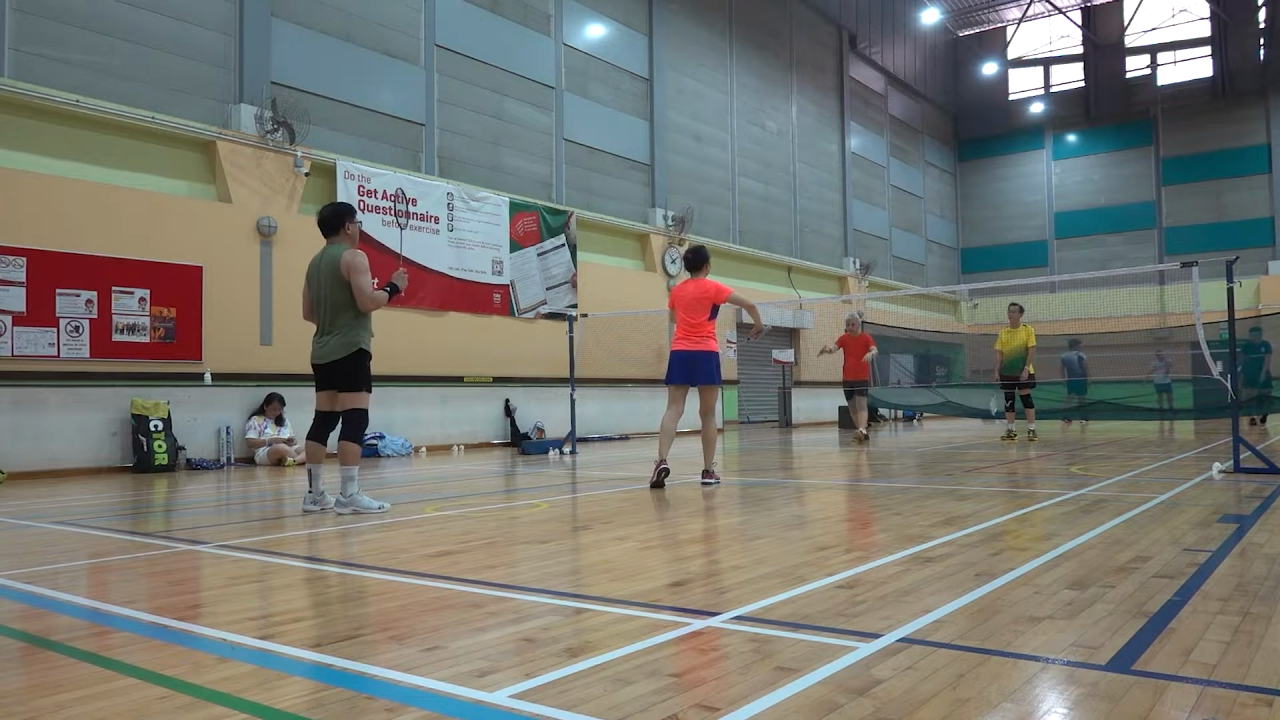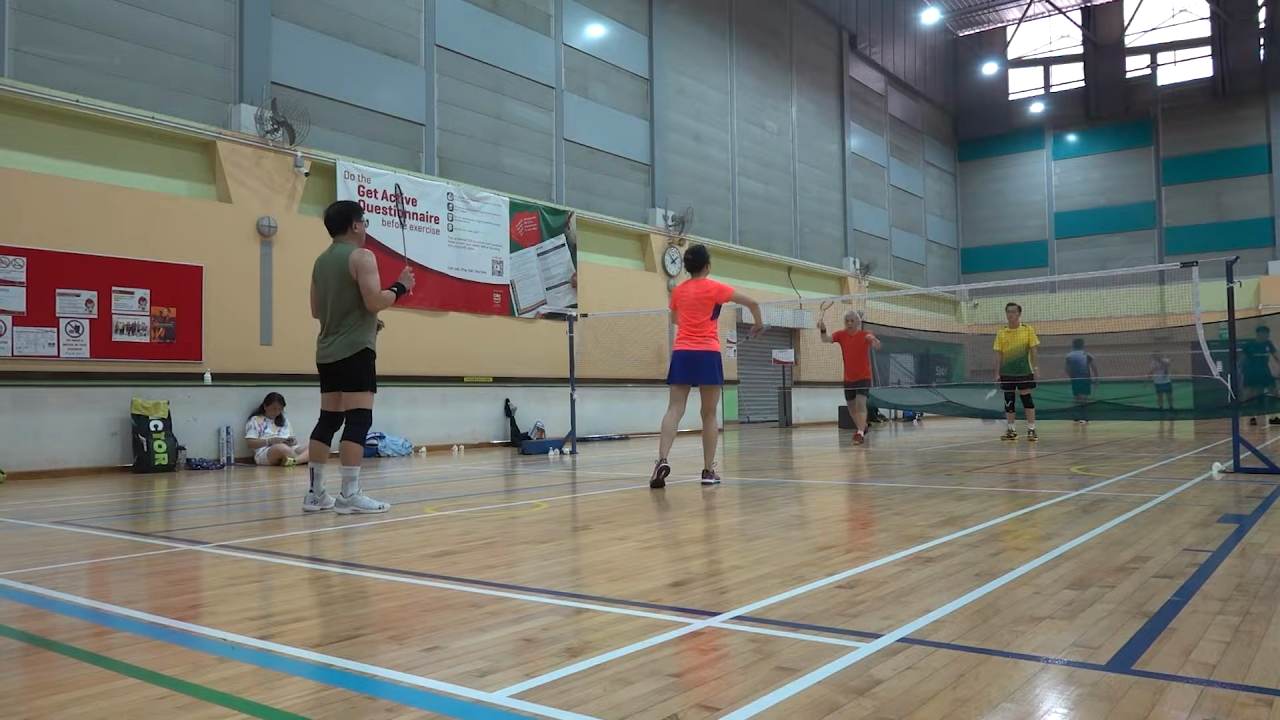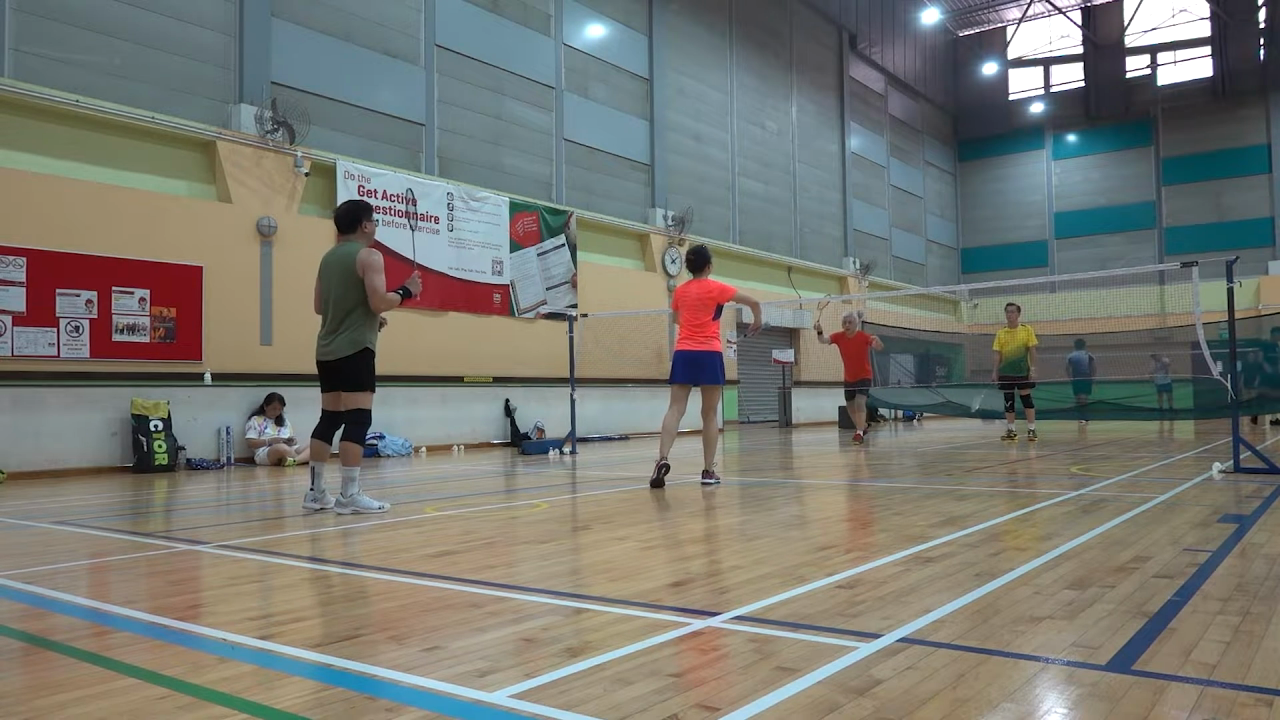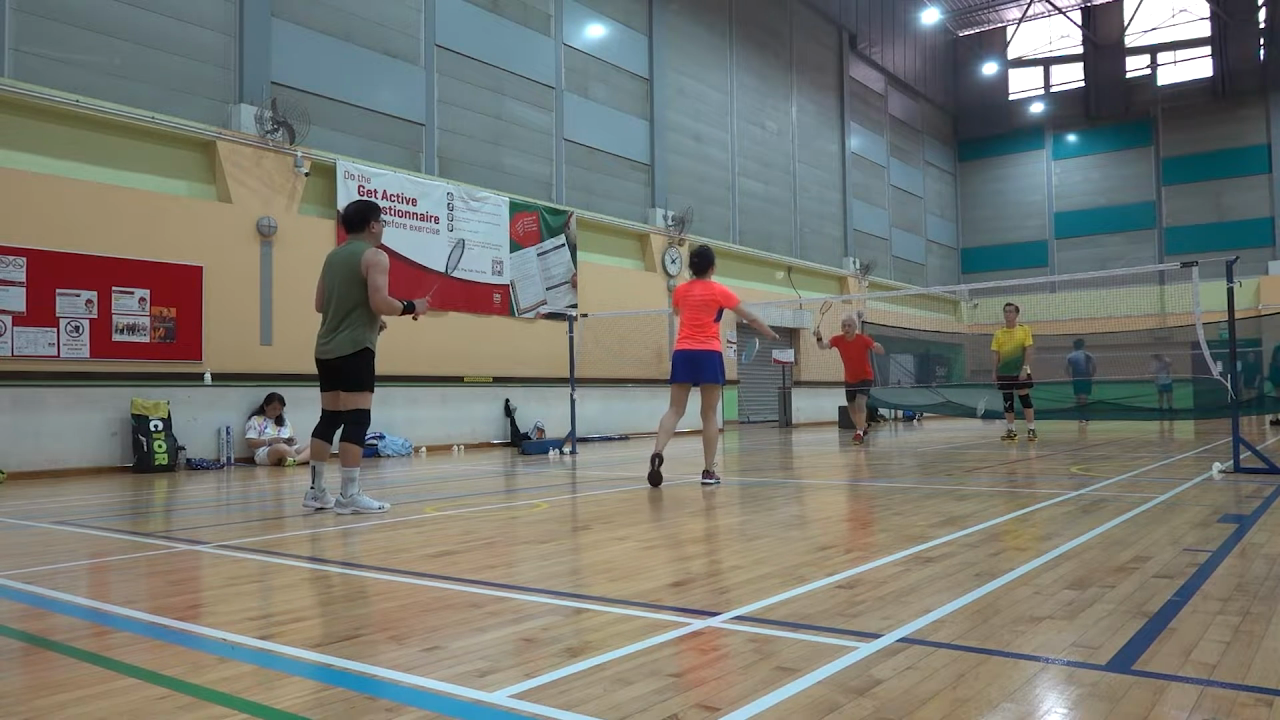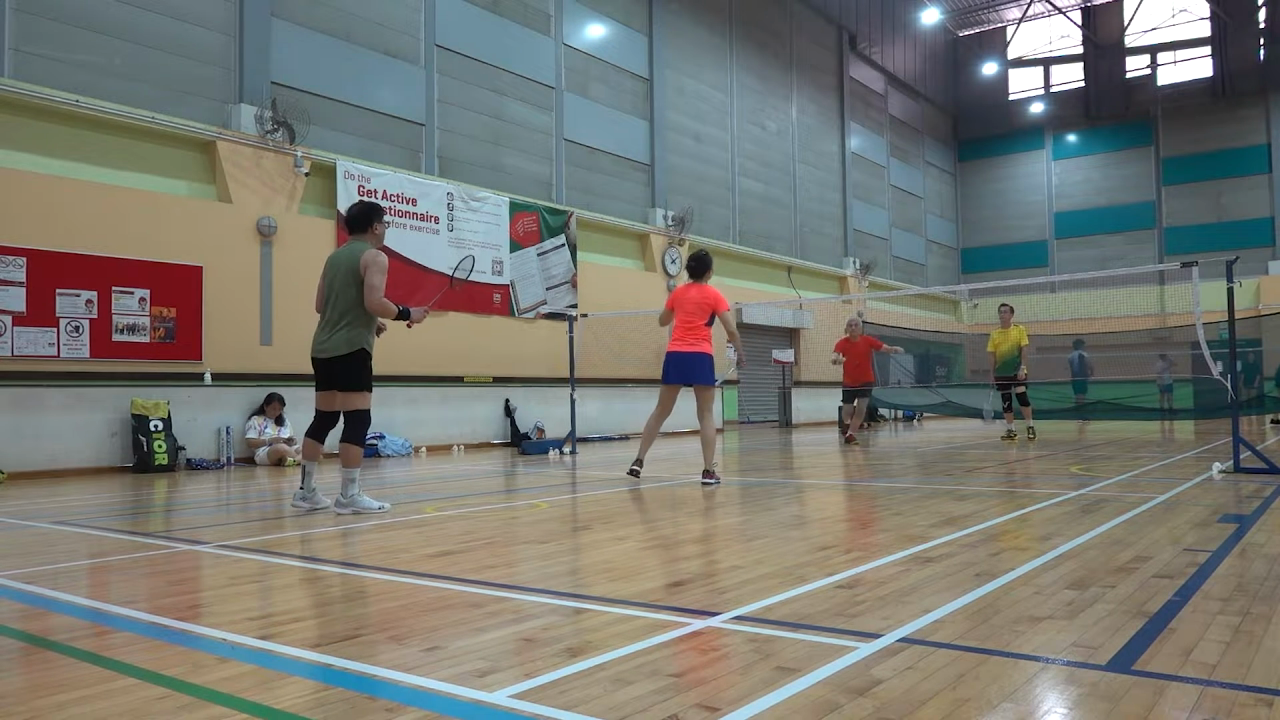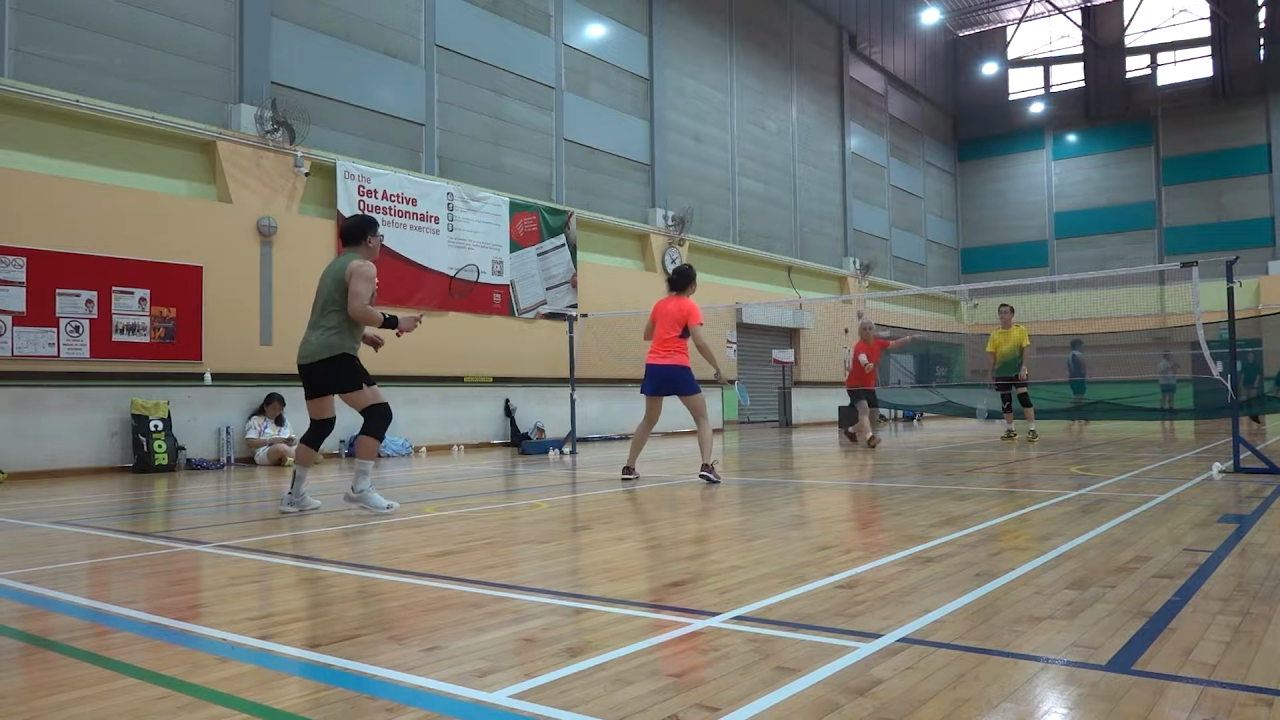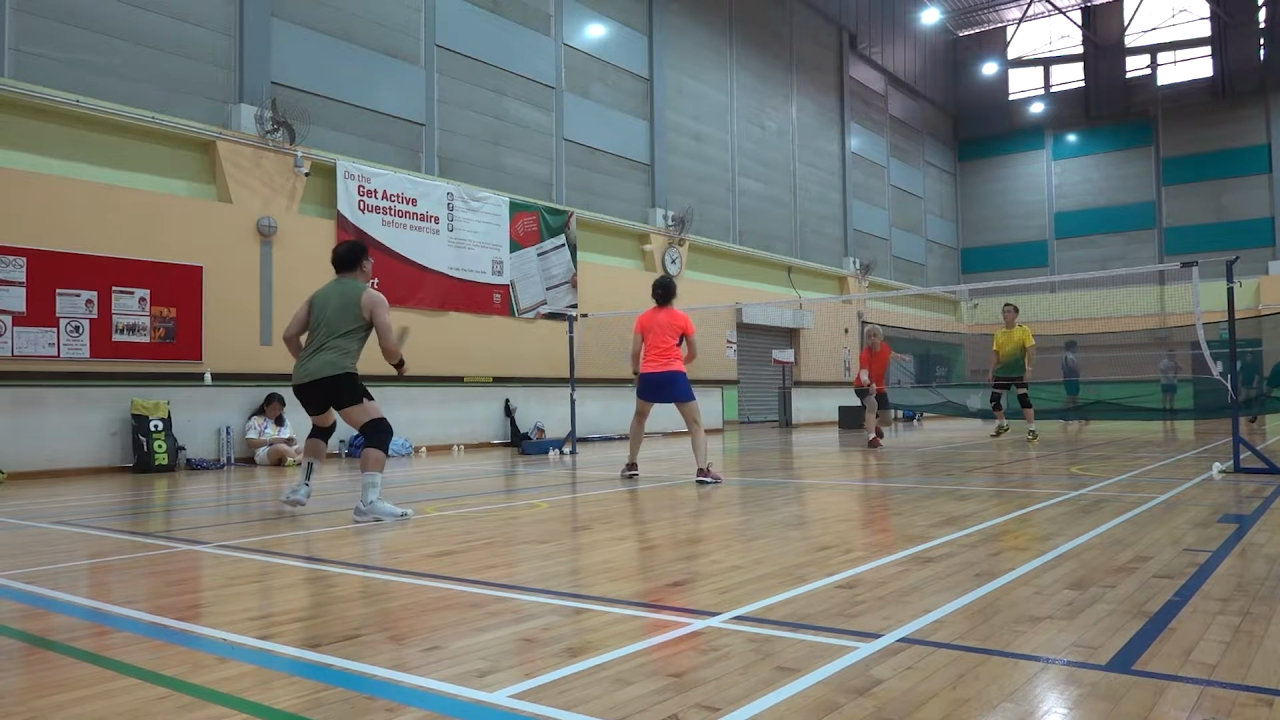
dt=0.3s
person 1, frame 1
left shoulder: (315, 262)
right shoulder: (353, 257)
left elbow: (308, 313)
right elbow: (367, 302)
right wrist: (394, 287)
left hip: (322, 352)
right hip: (350, 351)
left knee: (323, 420)
right knee: (355, 420)
left ankle: (314, 493)
right ankle: (349, 495)
person 1, frame 2
left shoulder: (321, 261)
right shoulder: (361, 256)
right elbow: (375, 301)
right wrist: (401, 286)
left hip: (327, 352)
right hip: (355, 350)
left knee: (328, 420)
right knee: (358, 420)
left ankle: (315, 492)
right ankle: (349, 495)
person 1, frame 3
left shoulder: (328, 258)
right shoulder: (369, 256)
right elbow: (379, 301)
right wrist: (407, 291)
left hip: (327, 350)
right hip: (354, 350)
left knee: (329, 419)
right knee: (358, 420)
left ankle: (316, 492)
right ankle: (350, 495)
person 1, frame 4
left shoulder: (332, 256)
right shoulder: (374, 256)
right elbow: (380, 303)
right wrist: (412, 306)
left hip: (326, 349)
right hip: (355, 349)
left knee: (329, 418)
right knee: (356, 420)
left ankle: (316, 490)
right ankle: (349, 495)
person 1, frame 5
left shoulder: (334, 257)
right shoulder: (375, 257)
right elbow: (374, 302)
right wrist: (406, 314)
left hip: (323, 349)
right hip: (351, 350)
left knee: (324, 418)
right knee: (358, 421)
left ankle: (306, 490)
right ankle: (350, 495)
person 1, frame 6
left shoulder: (333, 267)
right shoulder: (363, 267)
right elbow: (357, 310)
left wrist: (361, 336)
right wrist: (395, 322)
left hip: (309, 357)
right hip: (335, 355)
left knee: (320, 425)
right knee: (379, 413)
left ankle: (294, 495)
right ankle: (361, 488)
person 1, frame 7
left shoulder: (319, 295)
right shoulder: (372, 297)
left elbow: (290, 335)
right elbow: (388, 346)
right wrist: (399, 363)
left hip: (306, 377)
right hip: (339, 375)
left knee: (323, 428)
right knee: (379, 431)
left ankle: (301, 488)
right ankle: (370, 502)
person 2, frame 1
left shoulder: (677, 290)
right shoulder: (713, 288)
right elbow: (749, 305)
right wrist: (758, 325)
left hip: (679, 354)
right hip: (705, 354)
left knee: (673, 410)
right knee: (708, 414)
left ankle: (662, 461)
right ankle: (708, 471)
person 2, frame 2
left shoulder: (678, 291)
right shoulder: (715, 288)
right elbow: (752, 302)
right wrist: (758, 324)
left hip: (682, 354)
right hip: (707, 355)
left knee: (675, 410)
right knee: (709, 414)
left ankle: (662, 461)
right ankle: (708, 471)
person 2, frame 3
left shoulder: (679, 291)
right shoulder: (717, 288)
right elbow: (754, 302)
right wrist: (757, 321)
left hip: (683, 354)
right hip: (709, 355)
left knee: (675, 410)
right knee: (709, 414)
left ankle: (663, 459)
right ankle: (708, 471)
person 2, frame 4
left shoulder: (680, 290)
right shoulder: (719, 291)
right elbow: (750, 318)
right wrist: (769, 332)
left hip: (683, 354)
right hip: (709, 355)
left knee: (675, 410)
right knee: (709, 414)
left ankle: (658, 452)
right ankle: (708, 471)
person 2, frame 5
left shoulder: (677, 293)
right shoulder: (714, 295)
left elbow: (662, 321)
right elbow: (731, 330)
right wrist: (740, 353)
left hip: (674, 356)
right hip: (700, 357)
left knee: (661, 411)
right knee: (706, 415)
left ankle: (639, 460)
right ankle: (708, 471)
person 2, frame 6
left shoulder: (660, 304)
right shoulder: (690, 308)
left elbow: (647, 336)
right elbow: (700, 343)
right wrist: (717, 368)
left hip: (653, 367)
right hip: (677, 368)
left knee: (649, 419)
right knee: (702, 418)
left ankle: (629, 468)
right ankle: (707, 466)
person 2, frame 7
left shoulder: (643, 318)
right shoulder: (683, 318)
left elbow: (636, 351)
right elbow: (693, 354)
left wrist: (635, 371)
left hip: (648, 375)
right hip: (675, 375)
left knee: (640, 416)
right knee: (695, 425)
left ankle: (631, 464)
right ankle: (702, 470)
